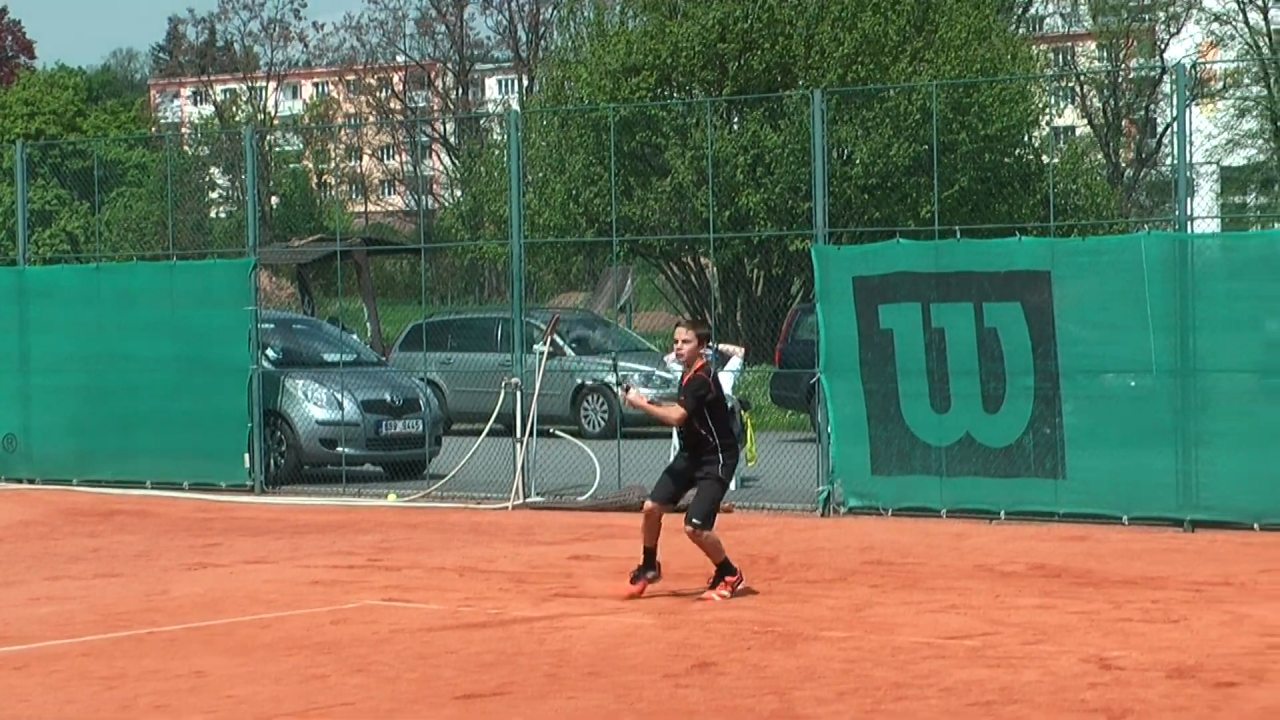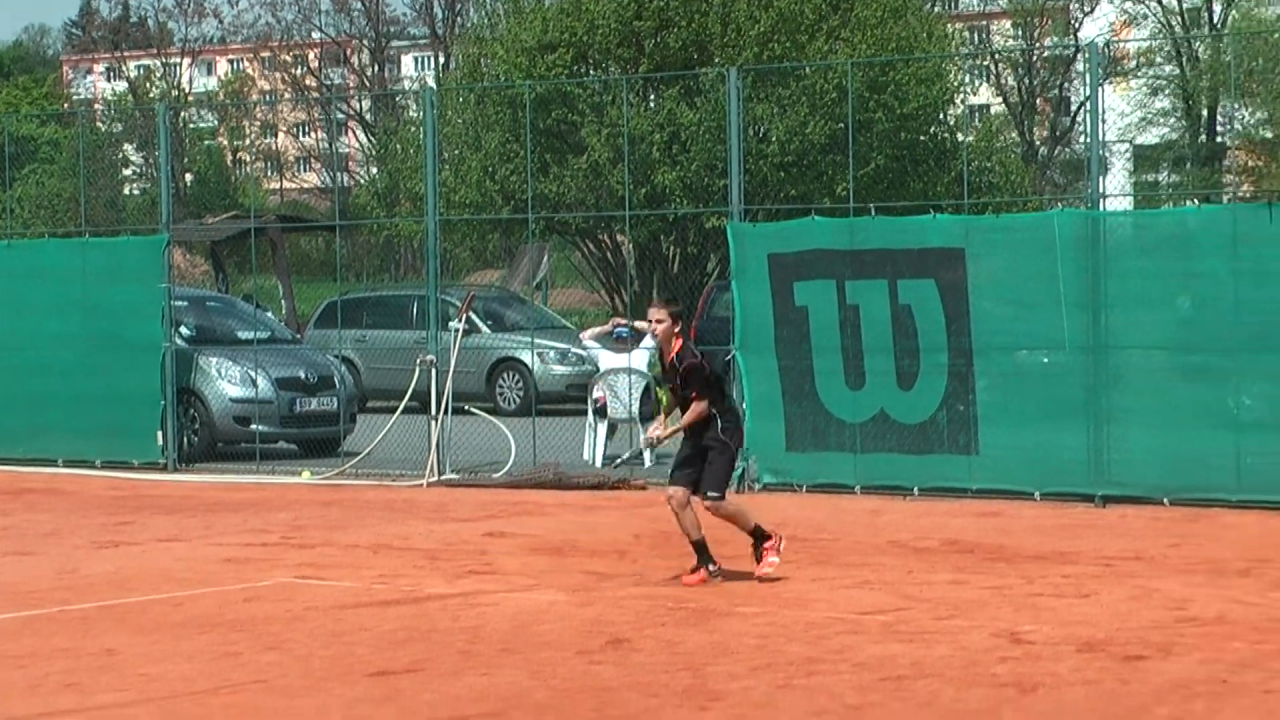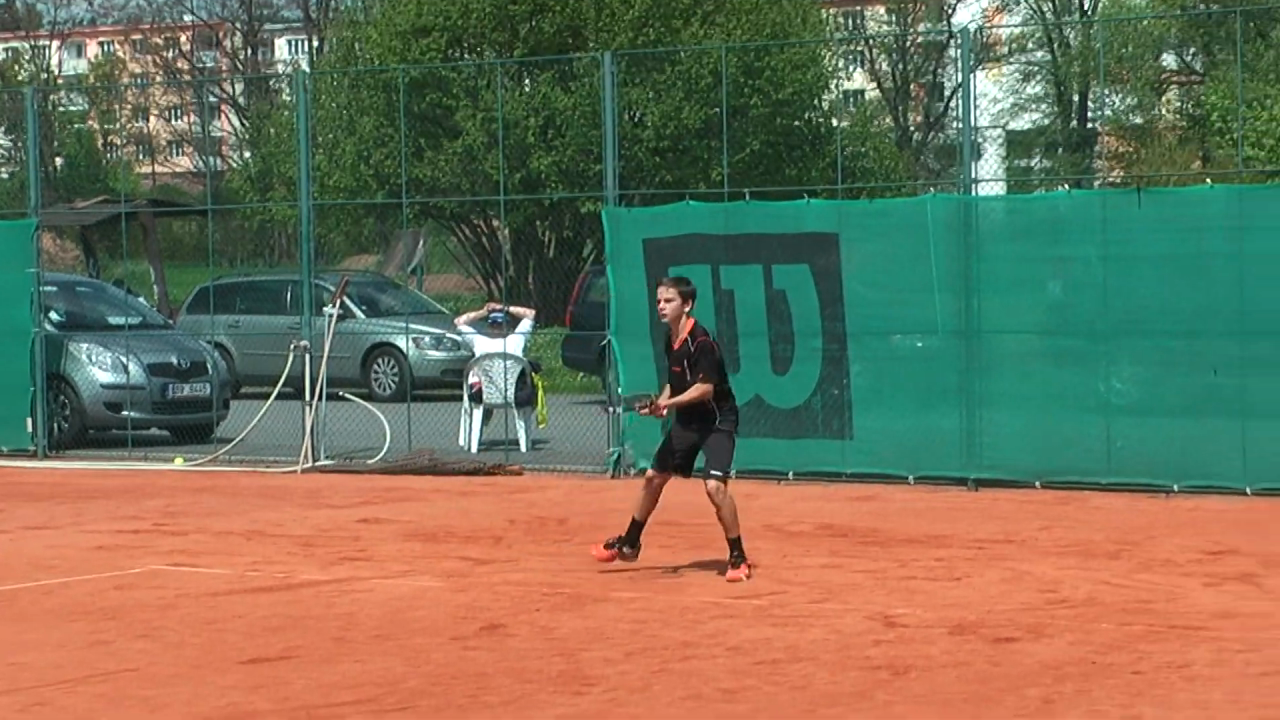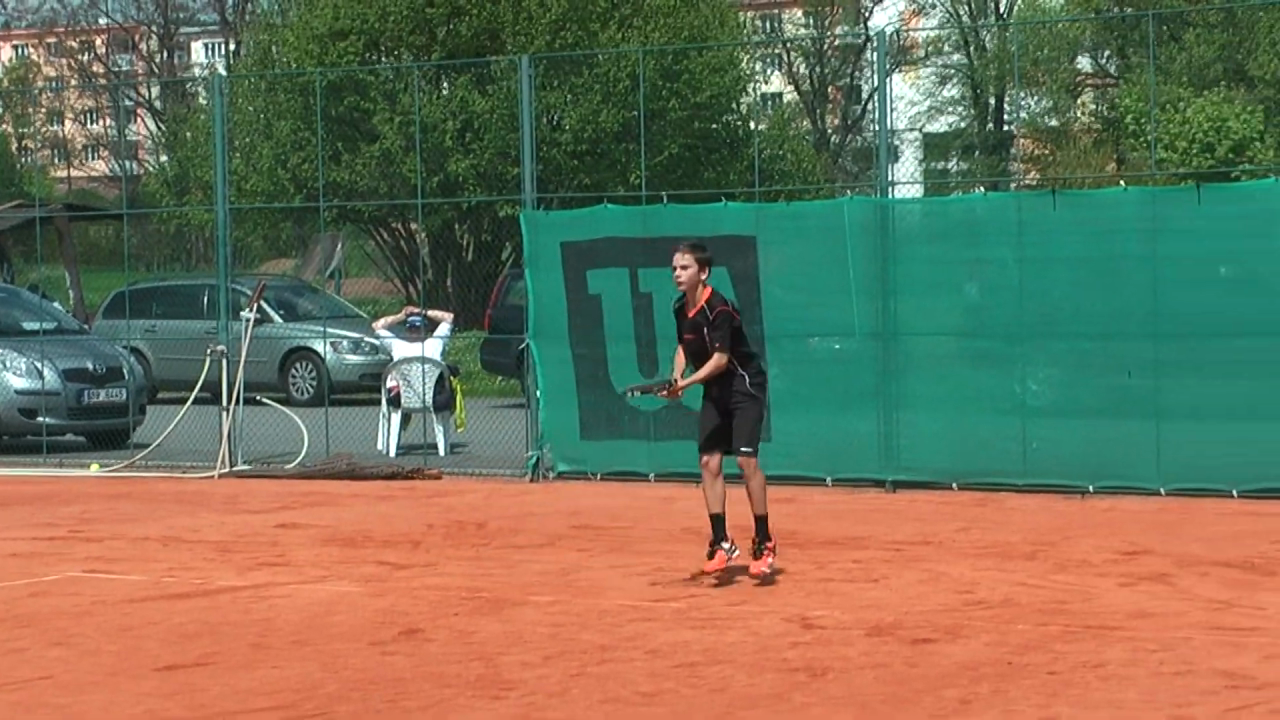
dt=0.3s
person 1, frame 1
left shoulder: (703, 379)
right shoulder: (687, 375)
left elbow: (676, 417)
left wrist: (641, 403)
right wrist: (652, 401)
left hip: (716, 460)
right hip: (690, 456)
left knee: (696, 529)
right knee: (651, 508)
left ankle: (729, 575)
right ankle: (648, 567)
person 1, frame 2
left shoulder: (689, 360)
right shoulder: (665, 356)
left elbow: (701, 405)
left wrist: (667, 430)
right wrist: (662, 420)
left hip: (720, 430)
right hip: (694, 434)
left knee: (713, 502)
right knee: (677, 498)
left ankle: (766, 540)
right ankle: (707, 563)
person 1, frame 3
left shoulder: (701, 340)
right shoulder: (669, 339)
left elbow: (706, 387)
left wrist: (669, 402)
right wrist: (661, 400)
left hip: (717, 420)
right hip: (687, 420)
left knee: (715, 486)
right knee: (654, 478)
left ankle: (738, 557)
right ankle: (629, 542)
person 1, frame 4
left shoulder: (719, 309)
right shoulder: (680, 307)
left elbow: (722, 357)
right elbow: (683, 346)
left wrist: (684, 384)
right wrist: (676, 376)
left hip: (743, 386)
right hip: (714, 391)
left knee: (747, 458)
right knee: (710, 464)
left ankle: (764, 542)
right ankle: (721, 542)
